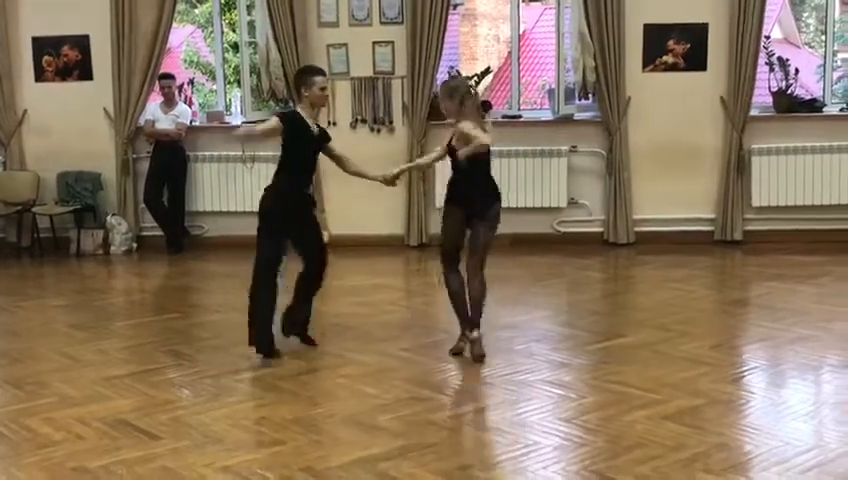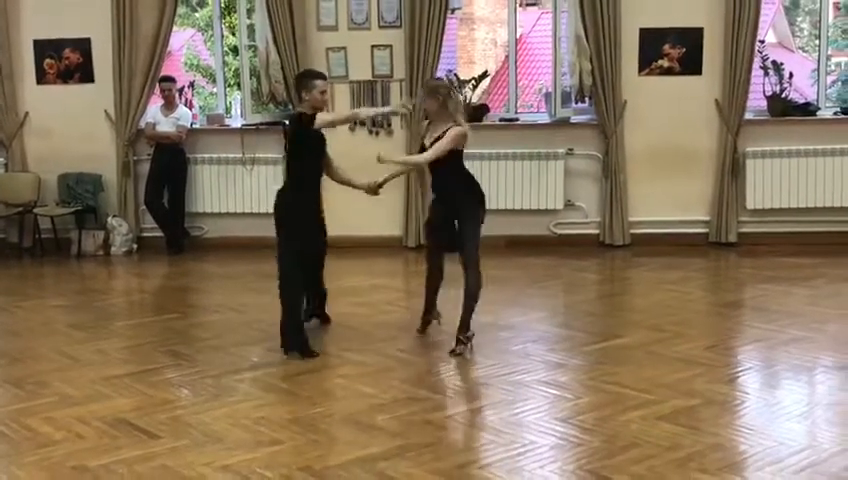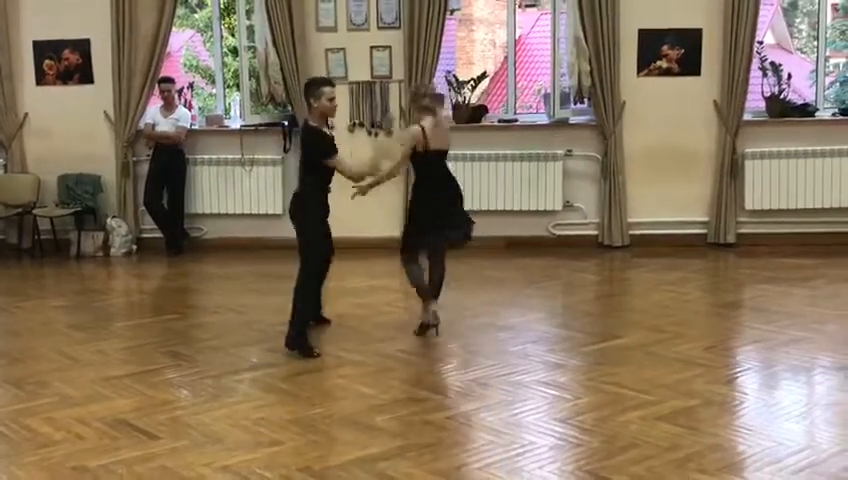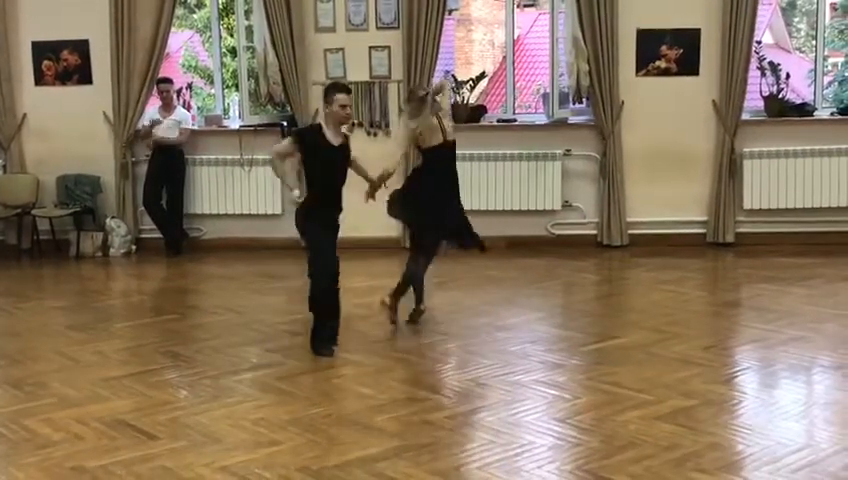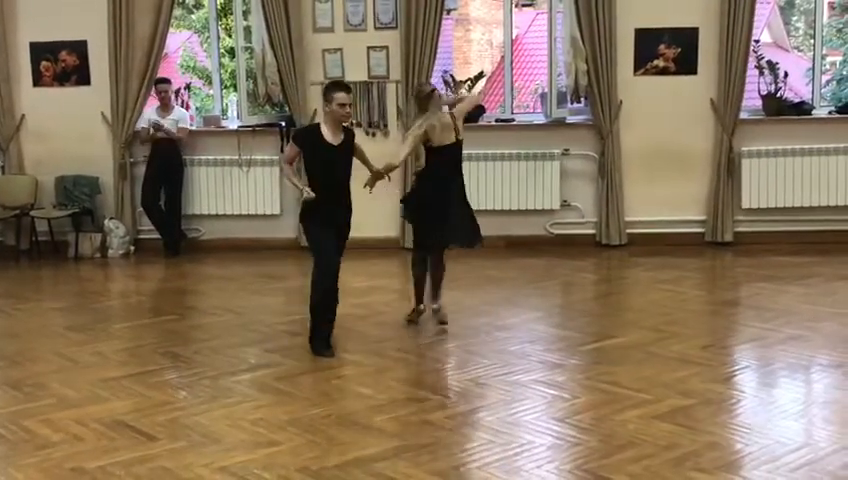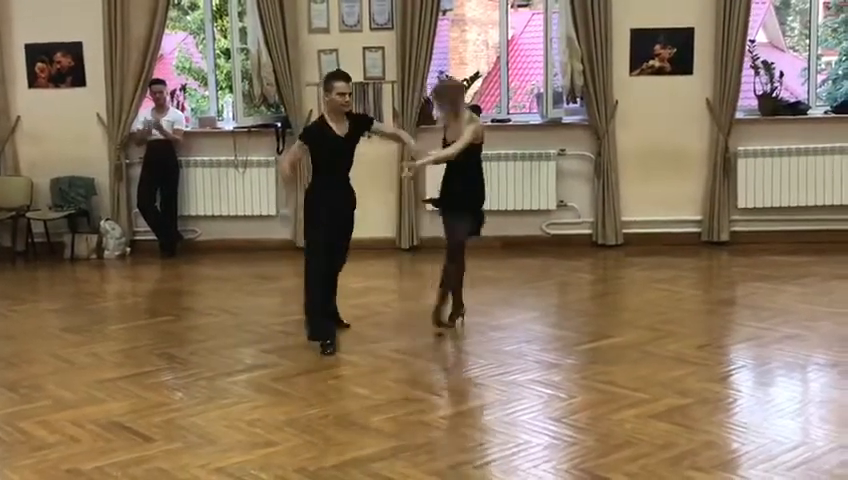
dt=0.3s
person 1, frame 1
left shoulder: (317, 131)
right shoulder: (291, 120)
left elbow: (343, 162)
right elbow: (263, 129)
left wrist: (377, 177)
right wrist: (249, 130)
left hip: (301, 203)
right hip: (279, 202)
left knee: (315, 262)
right knee: (267, 268)
left ankle: (295, 322)
right ankle: (262, 338)
person 1, frame 2
left shoulder: (317, 129)
right shoulder: (299, 122)
left elbow: (330, 170)
right elbow: (348, 116)
left wrist: (362, 186)
right wrist: (387, 110)
left hip: (308, 203)
right hip: (294, 204)
left knee: (314, 257)
right knee: (295, 267)
right ankle: (293, 339)
person 1, frame 3
left shoulder: (323, 128)
right shoulder: (315, 137)
left elbow: (333, 163)
right elbow: (350, 172)
left hip: (314, 204)
right hip: (308, 206)
left knee: (321, 256)
right knee: (313, 262)
left ankle: (311, 311)
right ankle: (297, 337)
person 1, frame 4
left shoulder: (343, 137)
right shoulder: (308, 134)
right elbow: (277, 156)
left wrist: (371, 180)
right wrist: (294, 187)
left hip: (331, 213)
right hip: (312, 214)
left knee: (322, 266)
right knee: (327, 267)
left ankle: (317, 305)
right ankle: (322, 337)
person 1, frame 5
left shoulder: (348, 134)
right shoulder: (306, 135)
right elbow: (285, 164)
left wrist: (374, 170)
right wrist: (302, 188)
left hip: (342, 213)
right hip: (316, 214)
left knee: (330, 266)
right knee: (327, 267)
left ankle: (326, 313)
right ankle: (320, 338)
person 1, frame 6
left shoulder: (357, 121)
right shoulder: (316, 130)
left elbow: (392, 131)
right elbow: (288, 162)
left wrist: (409, 142)
left hip: (344, 196)
right hip: (320, 200)
left knee: (334, 259)
right knee: (319, 263)
left ankle: (328, 315)
right ankle: (321, 330)
person 2, frame 1
left shoulder: (464, 128)
right shoulder: (475, 125)
left elbow: (483, 141)
right elbow: (438, 154)
left wrist: (465, 153)
right wrist: (406, 167)
left hip: (461, 200)
right hip: (487, 202)
left knee: (450, 263)
right knee: (475, 268)
left ankle: (469, 329)
right ankle: (471, 329)
person 2, frame 2
left shoulder: (458, 130)
right shoulder: (430, 126)
left elbow: (425, 158)
right elbow: (420, 160)
left wrist: (390, 160)
right wrist: (386, 179)
left hip: (464, 199)
right hip: (443, 199)
left knee: (470, 264)
right knee: (433, 258)
left ankle: (464, 330)
right ankle: (429, 312)
person 2, frame 3
left shoulder: (414, 131)
right shoulder: (443, 125)
left elbow: (395, 170)
left wrist: (368, 185)
left hip: (428, 197)
right hip: (447, 195)
left knee: (410, 255)
right knee: (436, 257)
left ankle: (428, 306)
right ankle: (428, 312)
person 2, frame 4
left shoulder: (415, 129)
right shoulder: (444, 114)
left elbow: (394, 168)
right elbow: (443, 85)
left wrist: (375, 183)
left hip: (422, 190)
right hip: (444, 192)
left knee: (420, 249)
right knee: (425, 251)
left ankle: (418, 304)
right ankle: (394, 298)
person 2, frame 5
left shoulder: (422, 127)
right shoulder: (454, 115)
left elbow: (397, 161)
right elbow: (473, 99)
left wrist: (376, 175)
right wrist: (454, 102)
left hip: (429, 190)
right hip: (451, 190)
left knee: (422, 248)
right knee: (437, 250)
left ankle: (419, 304)
right ankle: (434, 302)
person 2, frame 6
left shoulder: (473, 124)
right shoulder: (451, 122)
left elbow: (453, 152)
right elbow: (447, 154)
left wrist: (421, 163)
right wrist: (429, 158)
left hip: (469, 192)
right hip: (451, 189)
left knee: (455, 246)
right knee: (455, 246)
left ankle: (450, 305)
right ankle: (455, 306)
person 3, frame 1
left shoulder: (184, 109)
right shoulder: (152, 107)
left elbow: (178, 135)
right elbow: (147, 131)
left wrist: (157, 134)
right wrist: (168, 132)
left hip: (175, 154)
right hip: (158, 153)
left knee: (176, 198)
right knee: (150, 197)
left ankle: (175, 238)
right ankle: (176, 231)
person 3, frame 2
left shoulder: (184, 112)
right shoulder: (153, 110)
left elbow: (179, 138)
right elbow: (147, 133)
left wrist: (157, 136)
right wrist: (169, 134)
left hip: (176, 156)
right hip: (159, 156)
left knee: (176, 199)
right knee: (151, 199)
left ankle: (175, 240)
right ankle: (176, 233)
person 3, frame 3
left shoulder: (183, 113)
right shoulder: (153, 111)
left elbow: (178, 138)
right elbow: (146, 134)
left wrist: (156, 138)
right wrist: (168, 134)
left hip: (175, 157)
right hip: (158, 157)
left knee: (175, 200)
right knee: (150, 200)
left ankle: (174, 240)
right ankle: (176, 234)
person 3, frame 4
left shoulder: (183, 114)
right shoulder: (151, 112)
left elbow: (183, 139)
right elbow: (142, 136)
left wrist: (162, 139)
right wrist: (151, 127)
left hip: (175, 157)
right hip: (157, 157)
left knee: (174, 200)
right knee: (149, 200)
left ankle: (174, 241)
right ankle: (175, 234)
person 3, frame 5
left shoulder: (181, 113)
right shoulder: (148, 113)
left elbow: (182, 138)
right elbow: (143, 139)
left wrist: (165, 130)
right wrist: (154, 133)
left hip: (173, 157)
right hip: (155, 157)
left knee: (172, 201)
right knee: (148, 201)
left ankle: (172, 241)
right ankle: (174, 235)
person 3, frame 6
left shoulder: (176, 115)
right shoulder: (144, 114)
left elbow: (178, 140)
right elbow: (137, 140)
left wrist: (162, 131)
right wrist: (148, 131)
left hip: (168, 158)
right hip: (150, 158)
left knee: (168, 202)
right knee: (144, 202)
left ankle: (169, 242)
right ankle: (170, 236)
